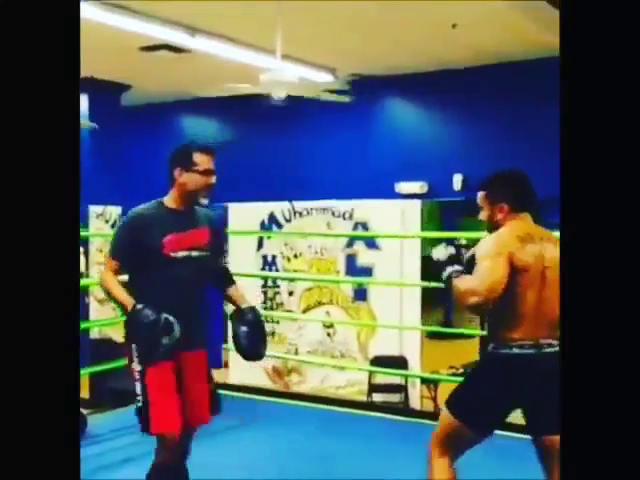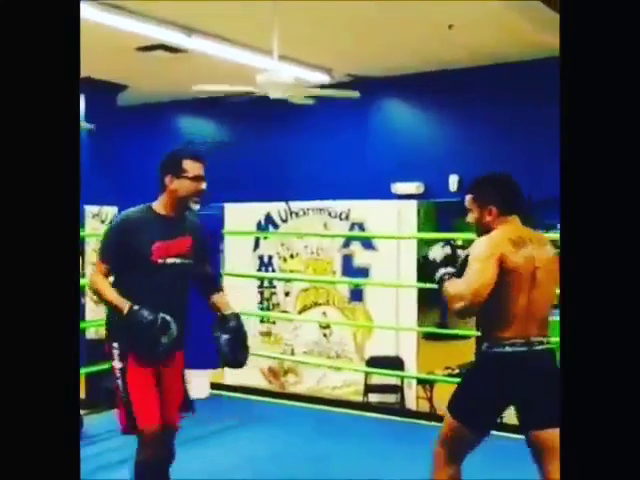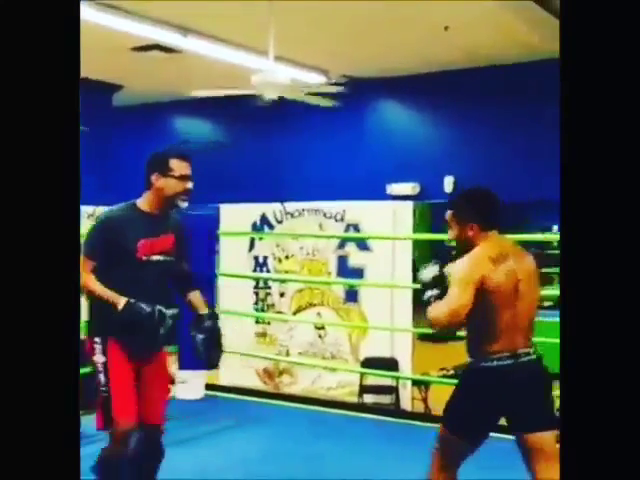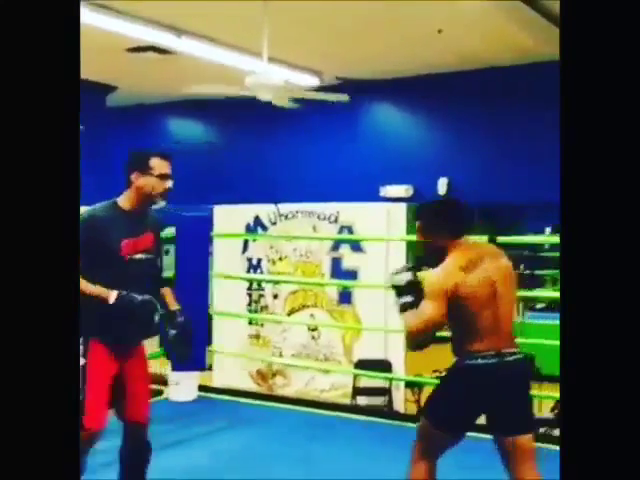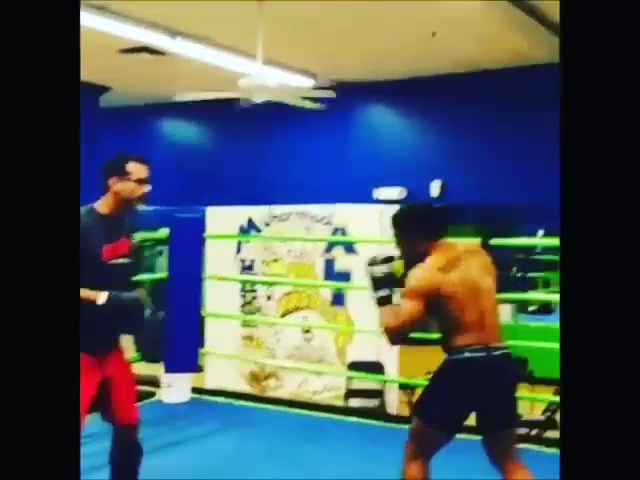
dt=0.1s
person 1, frame 1
left shoulder: (207, 221)
right shoulder: (139, 220)
left elbow: (219, 274)
right elbow: (107, 275)
left wrist: (245, 308)
right wrist: (136, 310)
left hip: (192, 340)
right hip: (151, 342)
left knee: (186, 430)
right knee: (169, 436)
person 1, frame 2
left shoulder: (194, 227)
right shoulder: (129, 224)
left elbow: (206, 279)
right elbow: (97, 278)
left wrist: (229, 316)
right wrist: (130, 311)
left hip: (171, 343)
right hip: (133, 342)
left knee: (167, 430)
right knee: (150, 433)
person 1, frame 3
left shoulder: (176, 225)
right shoulder: (114, 220)
left elbow: (184, 279)
right elbow: (84, 276)
left wrist: (205, 316)
right wrist: (123, 304)
left hip: (151, 339)
right hip: (113, 336)
left knee: (153, 427)
right knee: (124, 427)
person 1, frame 4
left shoulder: (152, 222)
right shoulder: (96, 220)
right elbow: (76, 279)
left wrist: (175, 312)
right wrist: (115, 297)
left hip: (130, 337)
right hip: (96, 337)
left knee: (138, 425)
right knee: (90, 428)
person 1, frame 5
left shoulder: (125, 224)
right shoulder: (84, 225)
left wrist: (145, 310)
right wrist: (103, 298)
left hip: (108, 342)
right hip: (82, 345)
left knee: (128, 425)
person 2, frame 1
left shoulder: (499, 242)
right shoulder: (553, 246)
left elbow: (476, 296)
left wrist: (451, 268)
left hip: (506, 363)
right hip: (548, 362)
left knee: (442, 446)
person 2, frame 2
left shoulder: (491, 244)
right shoulder: (545, 246)
left elbow: (463, 302)
left wrist: (445, 270)
left hip: (500, 362)
right hip: (541, 360)
left knee: (447, 452)
person 2, frame 3
left shoulder: (471, 265)
right shoulder: (525, 257)
left elbow: (445, 322)
left wrist: (433, 289)
left hip: (488, 375)
right hip: (530, 370)
person 2, frame 4
left shoulder: (444, 275)
right shoulder: (499, 257)
left elbow: (416, 336)
left wrist: (406, 294)
left hip: (472, 374)
right hip: (513, 369)
left knee: (424, 453)
person 2, frame 5
left shoulder: (424, 274)
right shoulder: (478, 254)
left elbow: (396, 332)
left wrist: (383, 289)
left hip: (462, 369)
right hip: (500, 364)
left knee: (417, 453)
